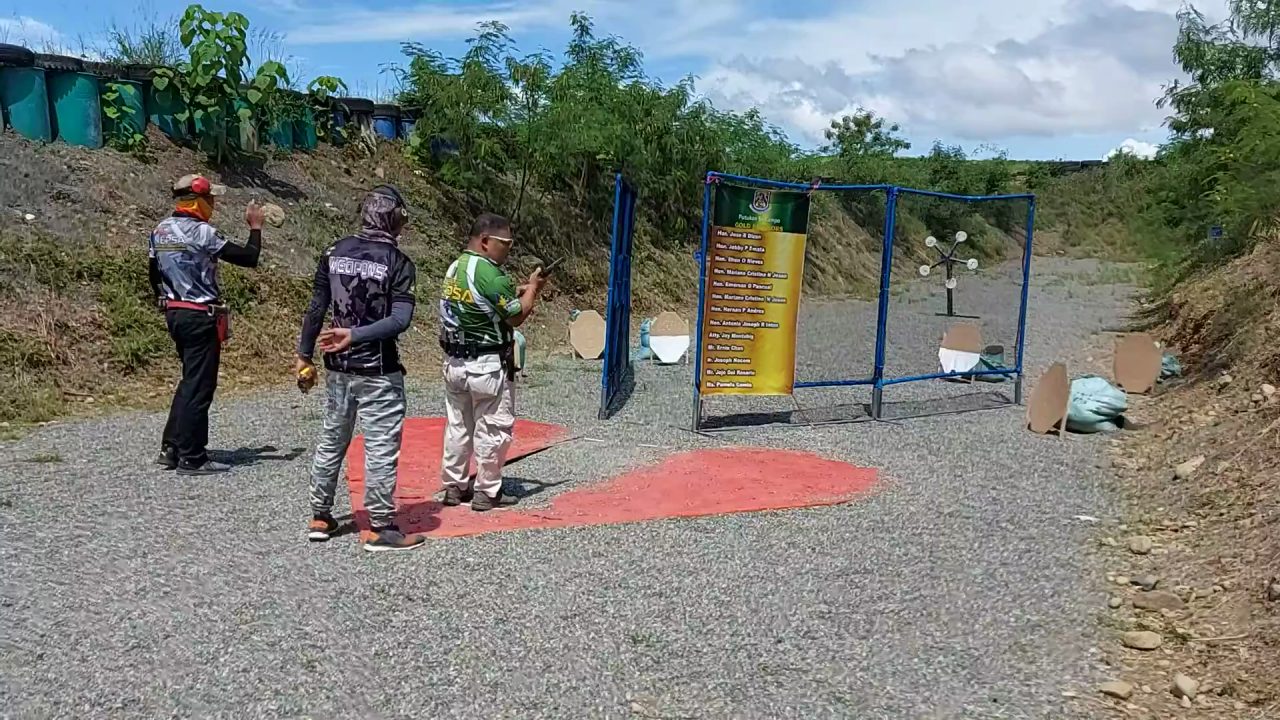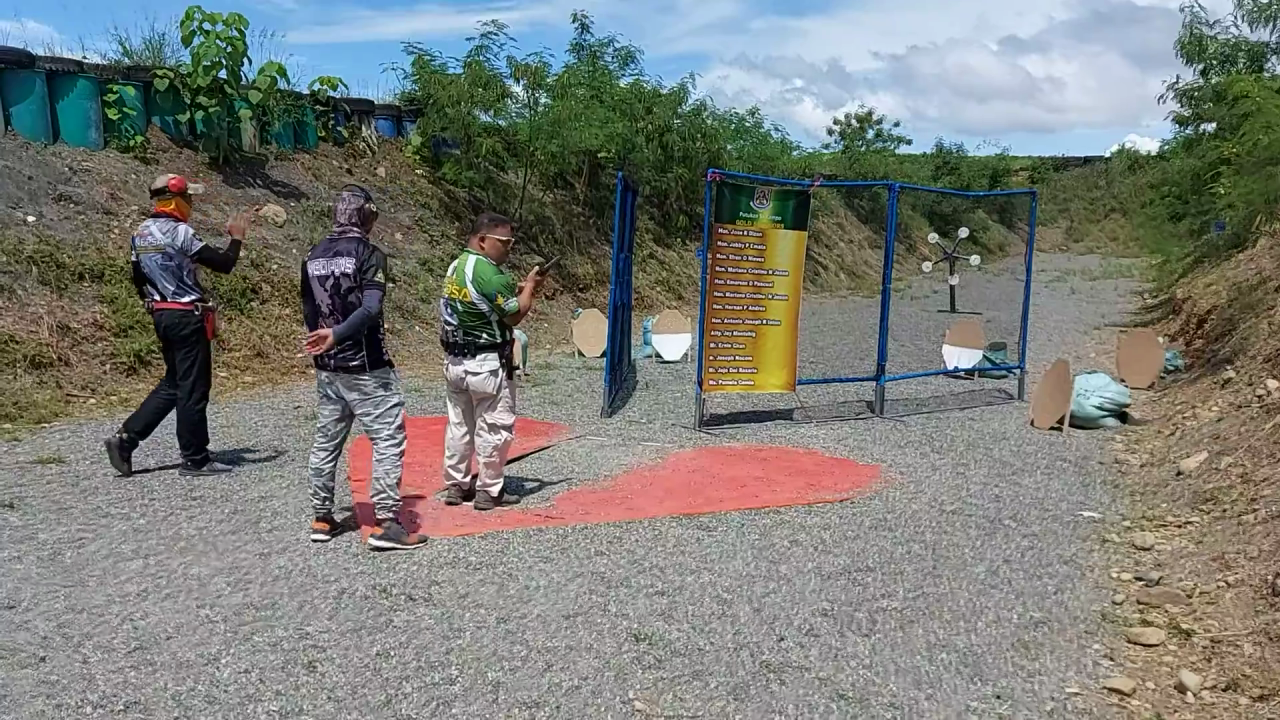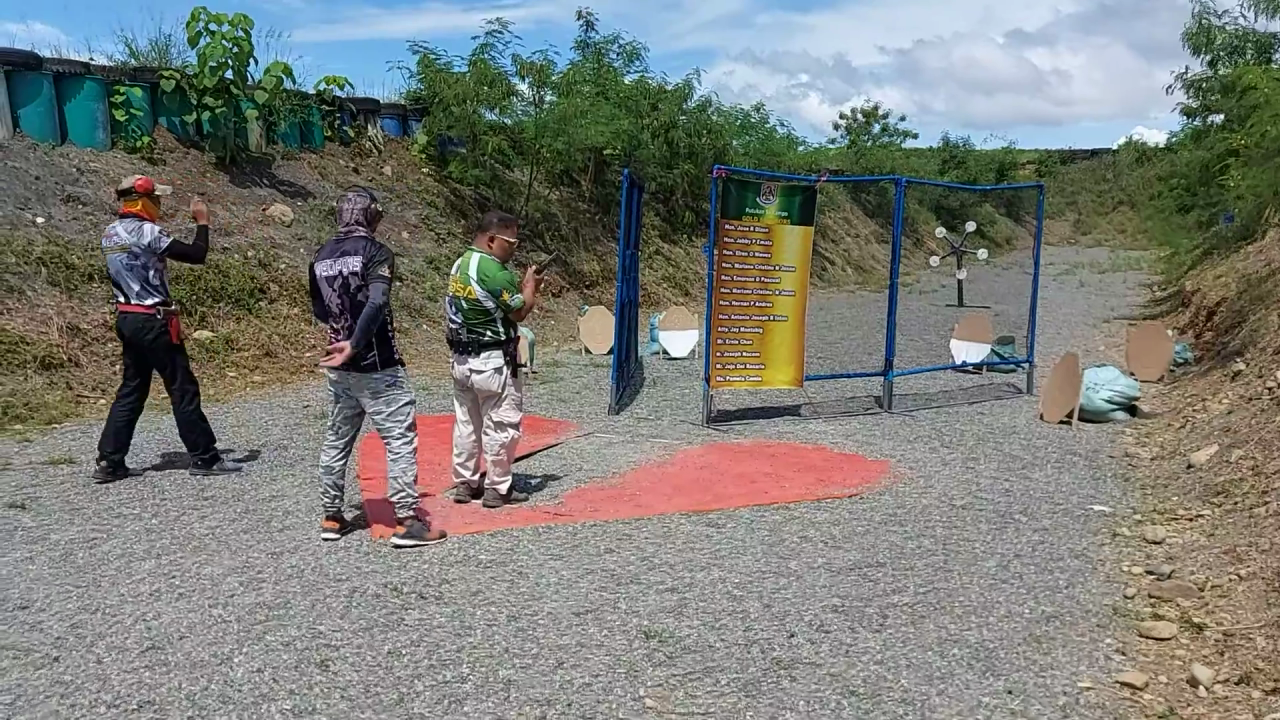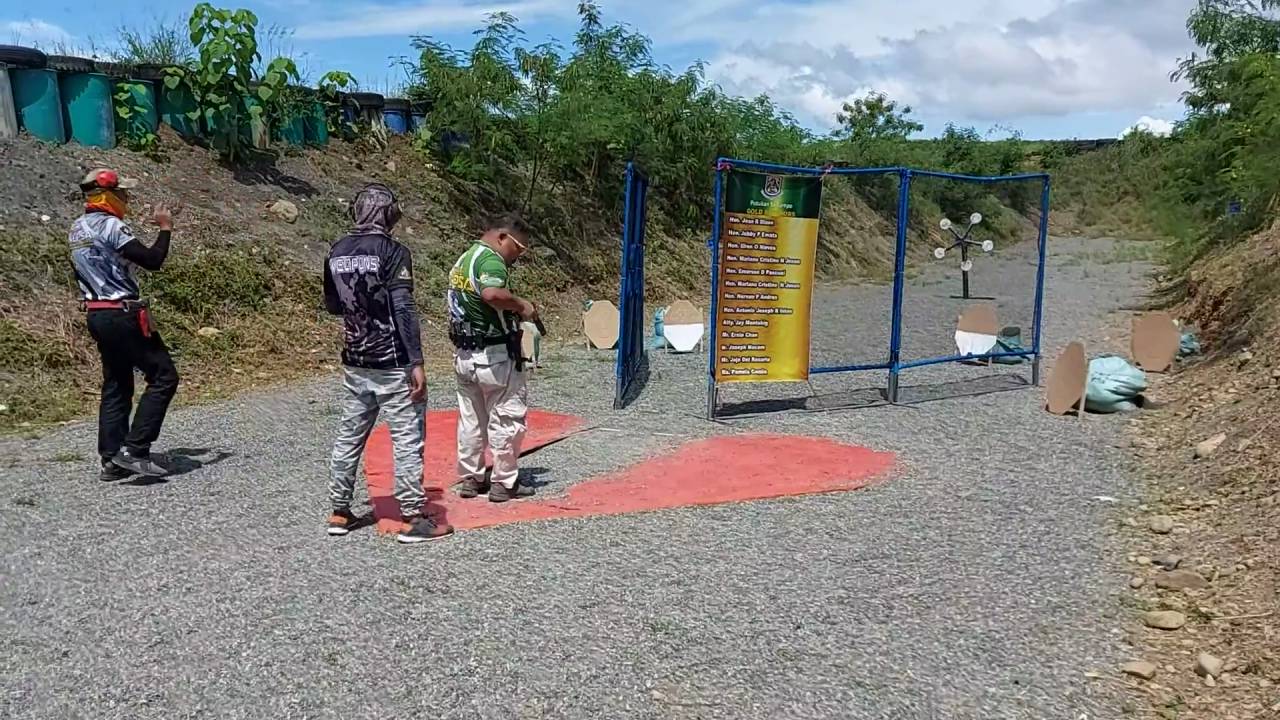
dt=0.3s
person 1, frame 1
left shoulder: (335, 252)
right shoulder: (398, 263)
left elbow: (316, 308)
right elbow: (400, 321)
left wrist: (305, 354)
right wrist: (354, 337)
left hip: (339, 367)
right hip: (378, 371)
left knee: (332, 440)
right knee: (382, 447)
left ankle: (320, 517)
right ankle: (381, 529)
person 1, frame 2
left shoulder: (314, 256)
right shoulder: (369, 254)
left elbow: (309, 314)
right elbow: (370, 308)
right wrist: (335, 335)
left hip: (329, 368)
right hip: (367, 367)
left knee: (326, 441)
right knee: (389, 440)
left ankle: (322, 519)
right ankle: (386, 524)
person 1, frame 3
left shoulder: (321, 257)
right shoulder: (376, 252)
left elbow: (319, 312)
right elbow: (376, 302)
right wrist: (354, 343)
left hip: (340, 368)
right hip: (378, 365)
left knee: (336, 440)
right knee: (400, 440)
left ankle: (332, 518)
right ankle: (407, 522)
person 1, frame 4
left shoulder: (336, 253)
right shoulder: (392, 251)
left elbow: (332, 305)
right elbow: (404, 309)
right wrist: (416, 362)
left hip: (355, 361)
right hip: (393, 362)
left knee: (349, 435)
right knee: (408, 438)
left ankle: (339, 512)
right ankle: (413, 519)
person 2, frame 1
left shoulder: (160, 230)
right shoulder: (202, 232)
left elbow: (154, 275)
right elbow: (249, 259)
right wrist: (256, 227)
left hip: (175, 313)
right hip: (200, 317)
left knee: (190, 383)
right knee: (199, 388)
left ankle: (171, 448)
right ankle: (192, 459)
person 2, frame 2
left shoulder: (140, 233)
right shoulder: (180, 232)
left elbow: (138, 279)
right elbow: (223, 264)
right wrist: (236, 237)
left hip: (162, 316)
right hip: (187, 317)
left knee: (172, 384)
right knee: (193, 389)
left ankle: (126, 439)
right ankle: (196, 459)
person 2, frame 3
left shoulder: (109, 235)
right shoulder: (146, 231)
right elbow: (196, 255)
right wrist: (202, 222)
left hip: (126, 319)
right hip: (153, 321)
left knee: (131, 390)
right knee: (183, 389)
left ankle: (109, 461)
right ankle: (204, 458)
person 2, frame 4
left shoulder: (77, 229)
right shoulder: (110, 226)
right elbow: (153, 260)
right wrist: (165, 229)
left hip: (96, 316)
right hip: (123, 314)
left knee: (116, 388)
right knee: (163, 376)
left ankle: (114, 460)
right ankle: (133, 449)
person 3, frame 1
left shoulder: (455, 268)
right shoulder: (490, 274)
right elbow: (516, 317)
left wrist: (514, 293)
right wrist: (532, 289)
left hip: (455, 361)
right hip: (487, 364)
left knee: (457, 427)
right knee: (493, 429)
left ankle: (454, 487)
right ankle: (487, 492)
person 3, frame 2
left shoulder: (456, 267)
right shoulder: (490, 273)
right elbow: (513, 316)
left wrist: (517, 290)
right wrist: (528, 290)
left hip: (455, 360)
right hip: (486, 362)
left knee: (459, 425)
right knee: (494, 427)
left ankle: (456, 486)
right ankle: (489, 491)
person 3, frame 3
left shoulder: (460, 264)
right shoulder: (493, 270)
right elbow: (520, 312)
left wrist: (519, 287)
right wrist: (530, 285)
left hip: (462, 358)
right hip: (492, 360)
left knee: (466, 424)
right knee: (501, 425)
left ankle: (465, 484)
right ankle: (498, 489)
person 3, frame 4
left shoulder: (465, 259)
right shoulder: (491, 260)
right elbow: (491, 294)
left wrist: (511, 310)
right wrist: (521, 305)
left hip: (464, 353)
right hip: (495, 354)
left knee: (471, 419)
right knee: (507, 419)
left ankle: (470, 478)
right ankle: (504, 483)
